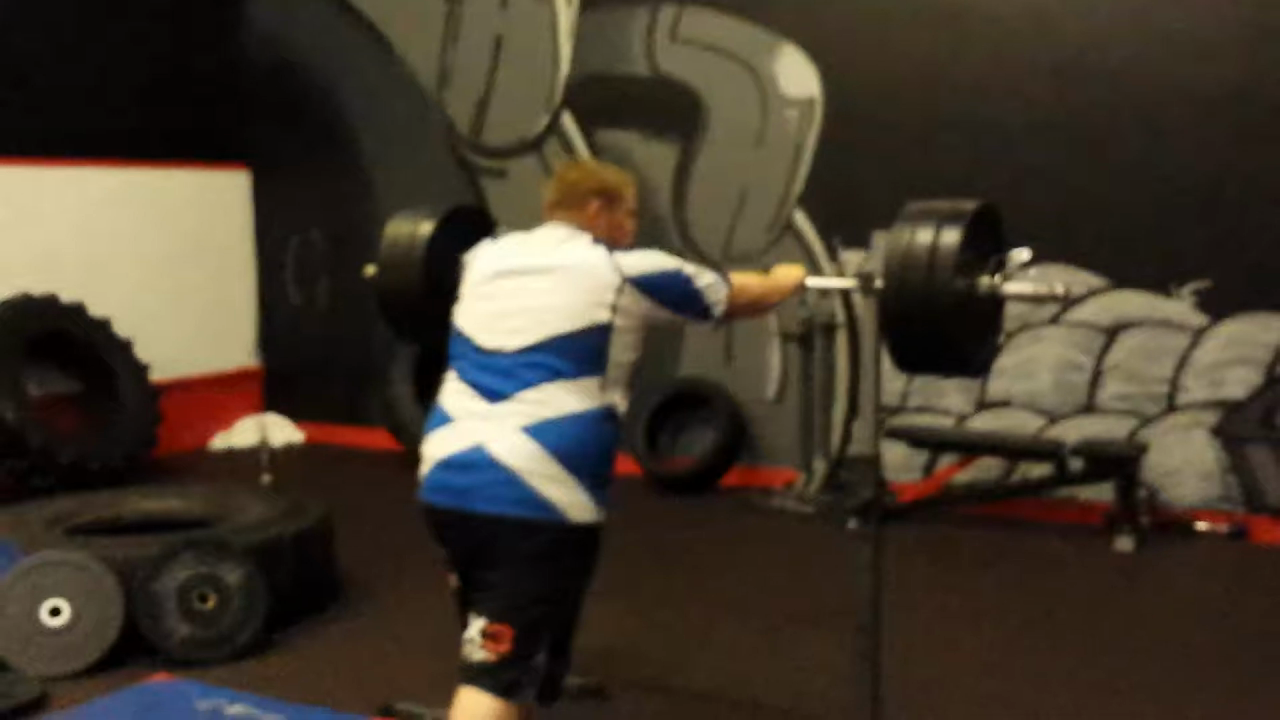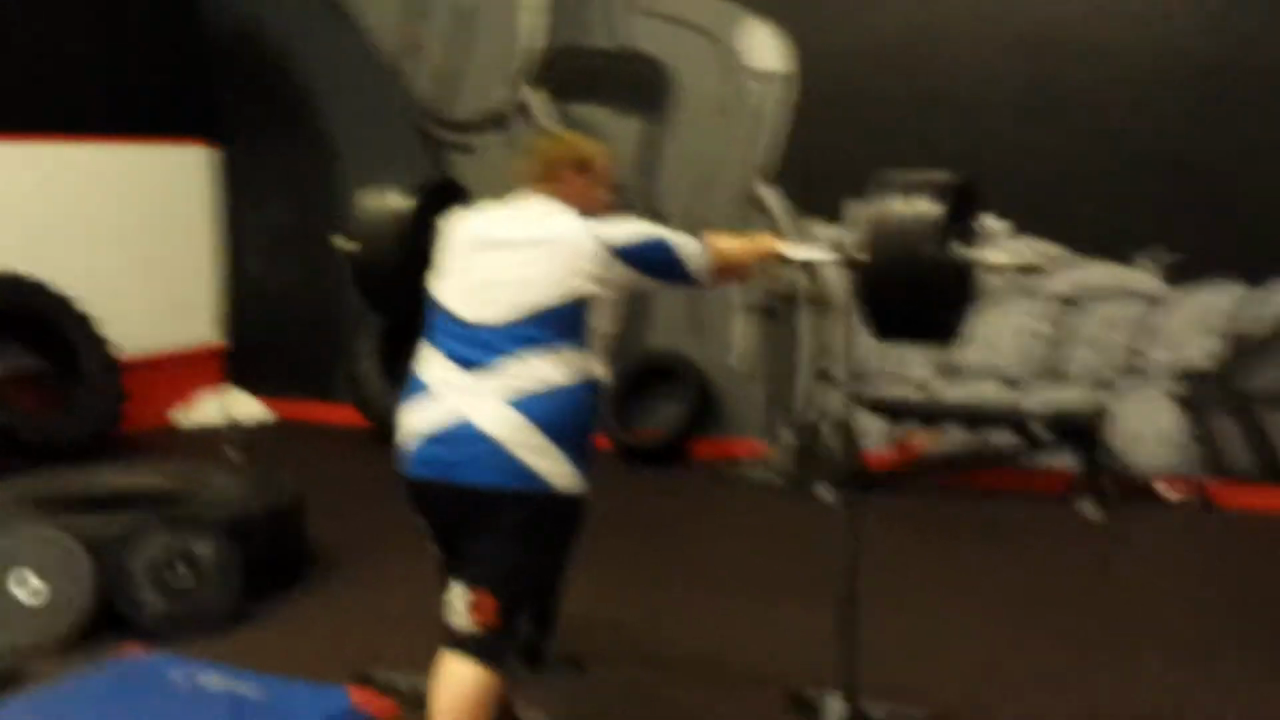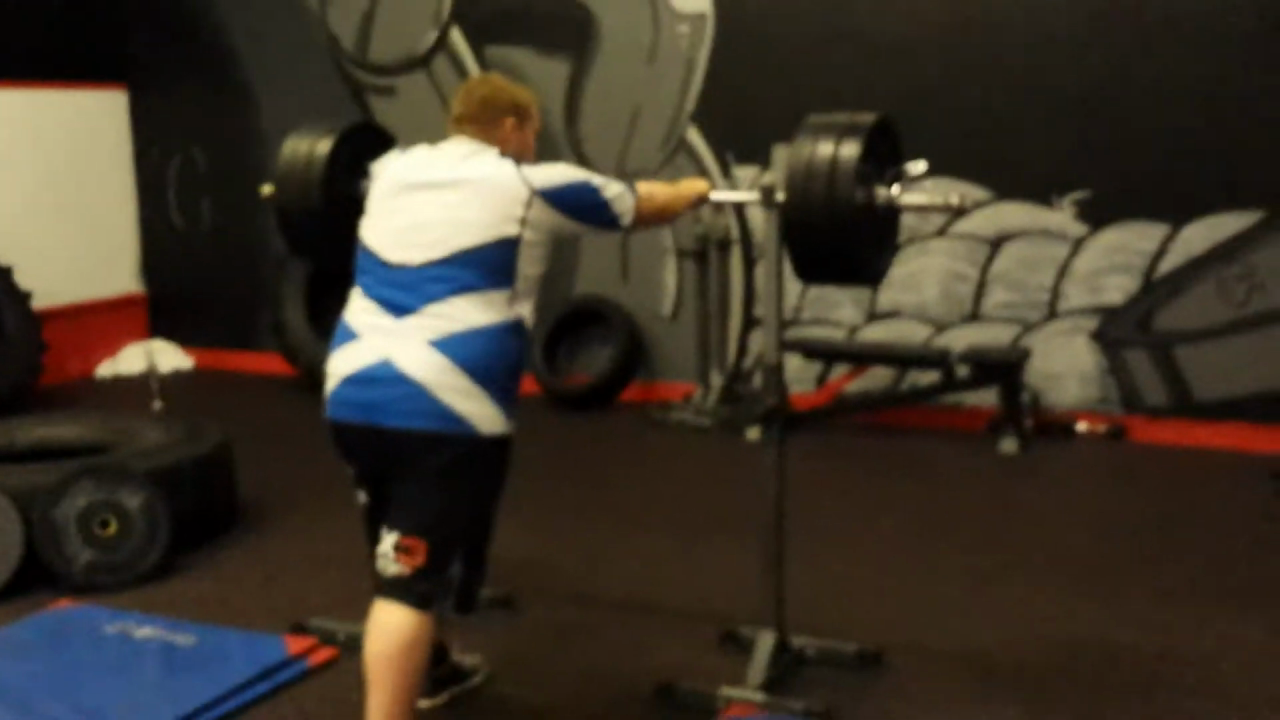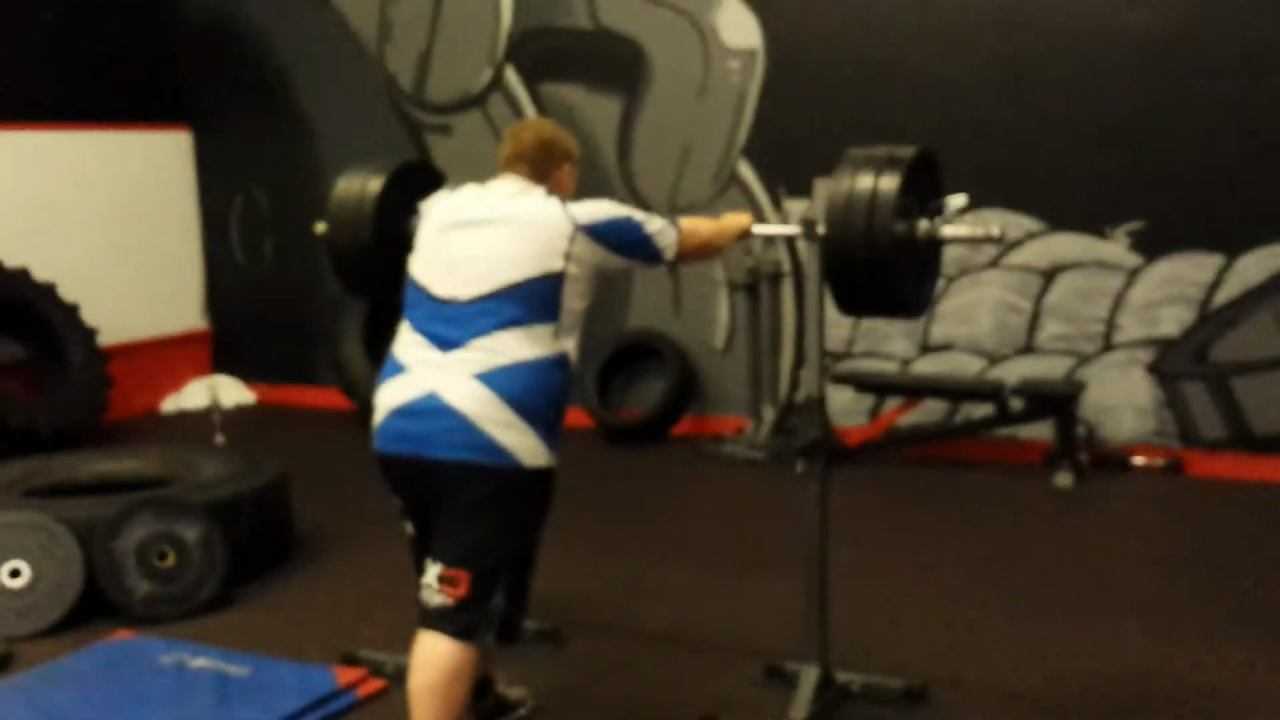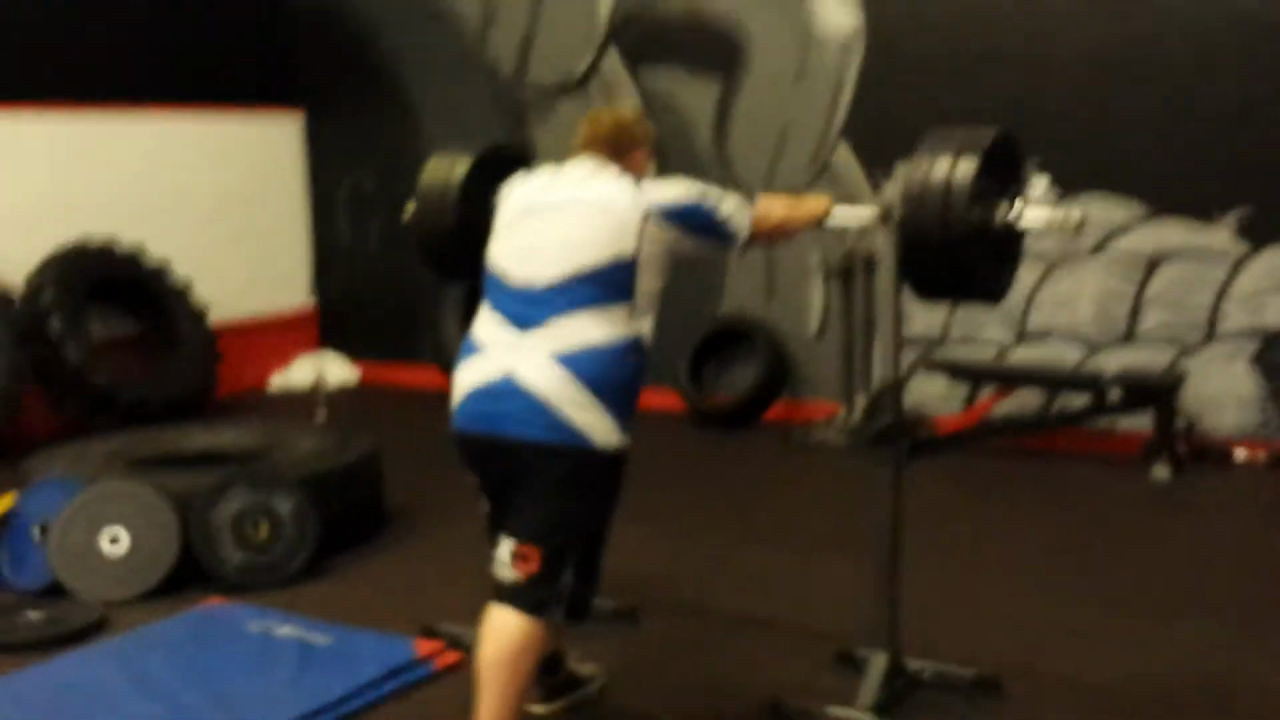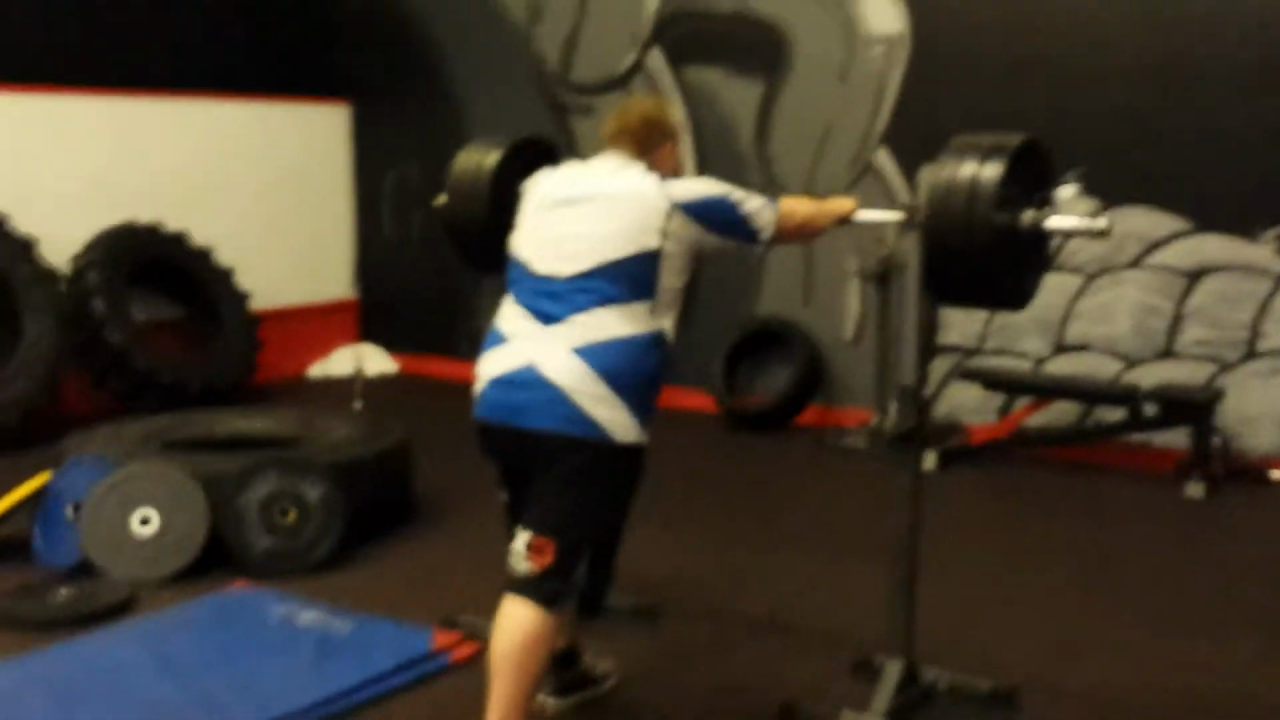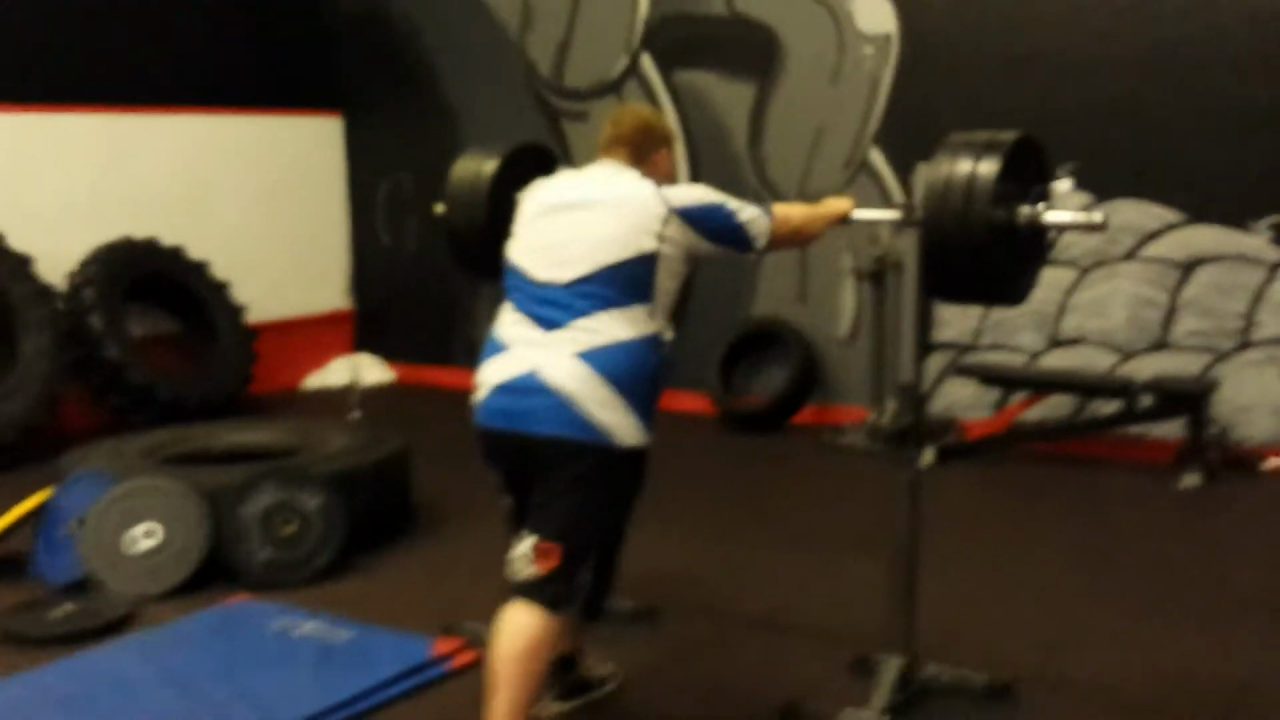
dt=0.3s
person 1, frame 1
left shoulder: (487, 256)
right shoulder: (623, 273)
right elbow: (739, 297)
right wrist: (785, 280)
left hip: (446, 480)
right hip: (534, 496)
left knee: (499, 639)
right knee: (496, 667)
person 1, frame 2
left shoulder: (463, 227)
right shoulder: (601, 242)
right elbow: (717, 259)
right wrist: (762, 248)
left hip: (425, 450)
right hip: (514, 463)
left knee: (478, 606)
right knee: (478, 631)
person 1, frame 3
left shoulder: (393, 169)
right shoulder: (531, 186)
right elbow: (644, 204)
right wrist: (693, 190)
left hip: (353, 394)
right hip: (441, 409)
left knee: (413, 552)
right knee: (408, 577)
left ankle: (430, 667)
person 1, frame 4
left shoulder: (441, 208)
right shoulder: (575, 224)
right elbow: (688, 239)
right wrist: (733, 226)
left hip: (399, 426)
right hip: (486, 440)
left knee: (459, 580)
right knee: (452, 607)
person 1, frame 5
left shoulder: (519, 190)
right shoulder: (649, 204)
right elbow: (761, 220)
right wrist: (812, 208)
left hip: (477, 405)
right hip: (562, 420)
left knee: (535, 554)
right knee: (524, 584)
person 1, frame 6
left shoulder: (544, 185)
right shoulder: (673, 201)
right elbow: (785, 219)
right wrist: (836, 209)
left hip: (499, 397)
right hip: (581, 413)
left knee: (555, 546)
right knee: (538, 575)
left ankle: (563, 666)
person 1, frame 7
left shoulder: (540, 194)
right shoulder: (668, 206)
right elbow: (779, 226)
right wrist: (831, 210)
left hip: (501, 404)
right hip: (584, 417)
left knee: (555, 550)
right knee: (542, 579)
